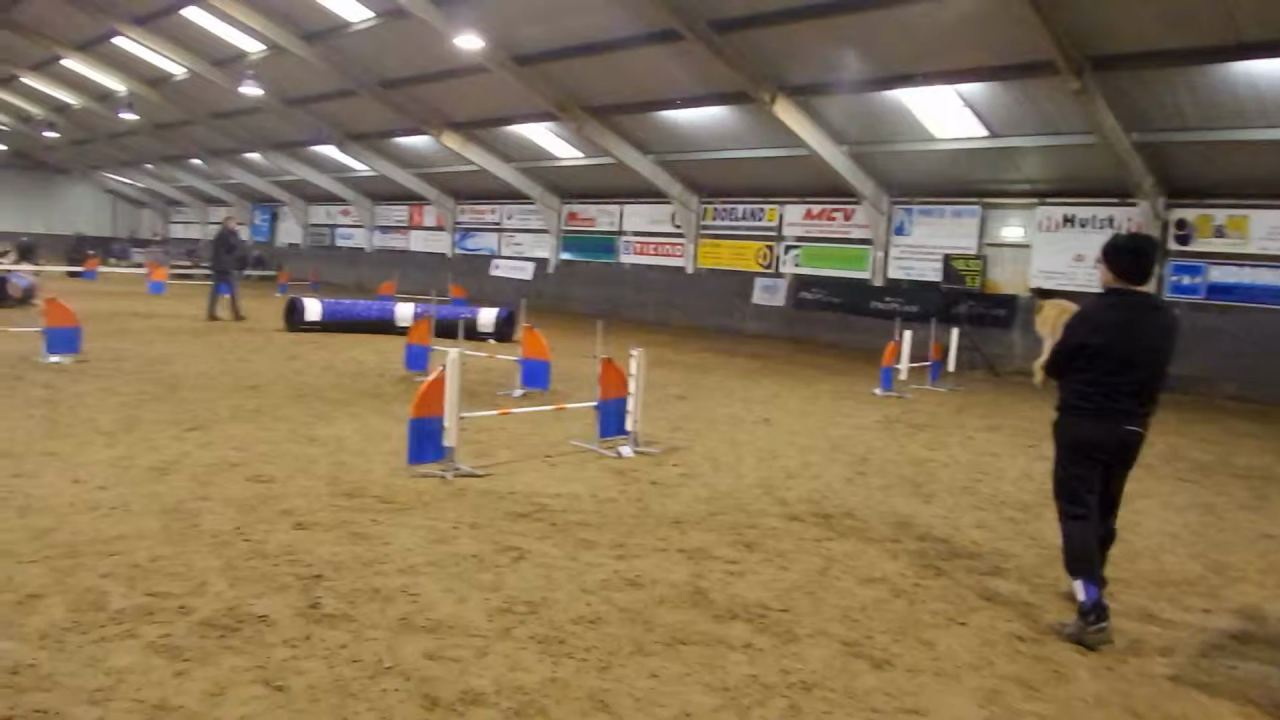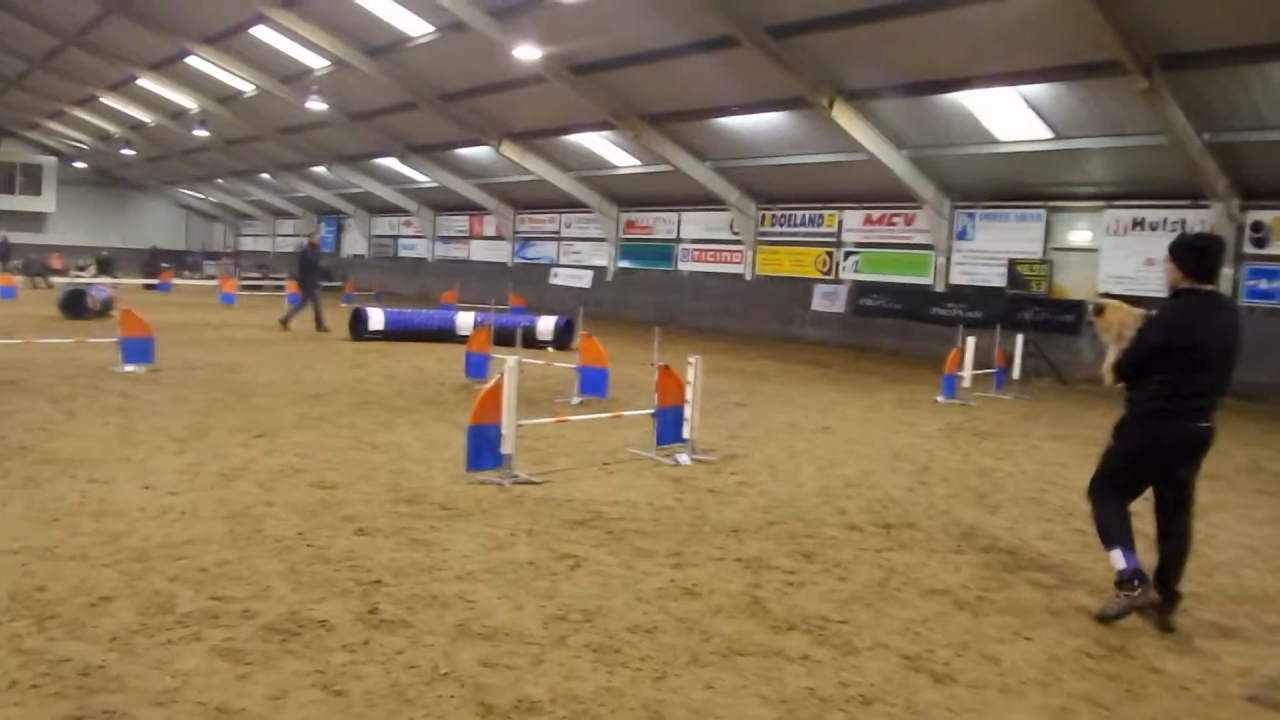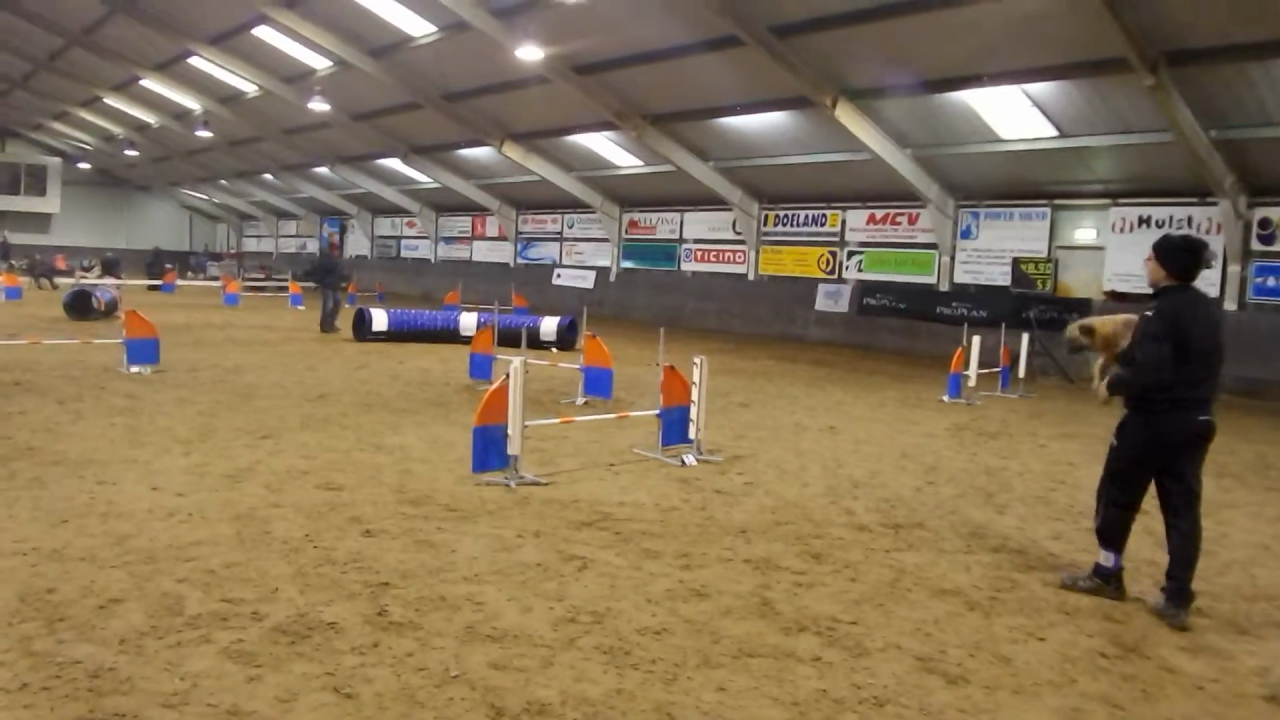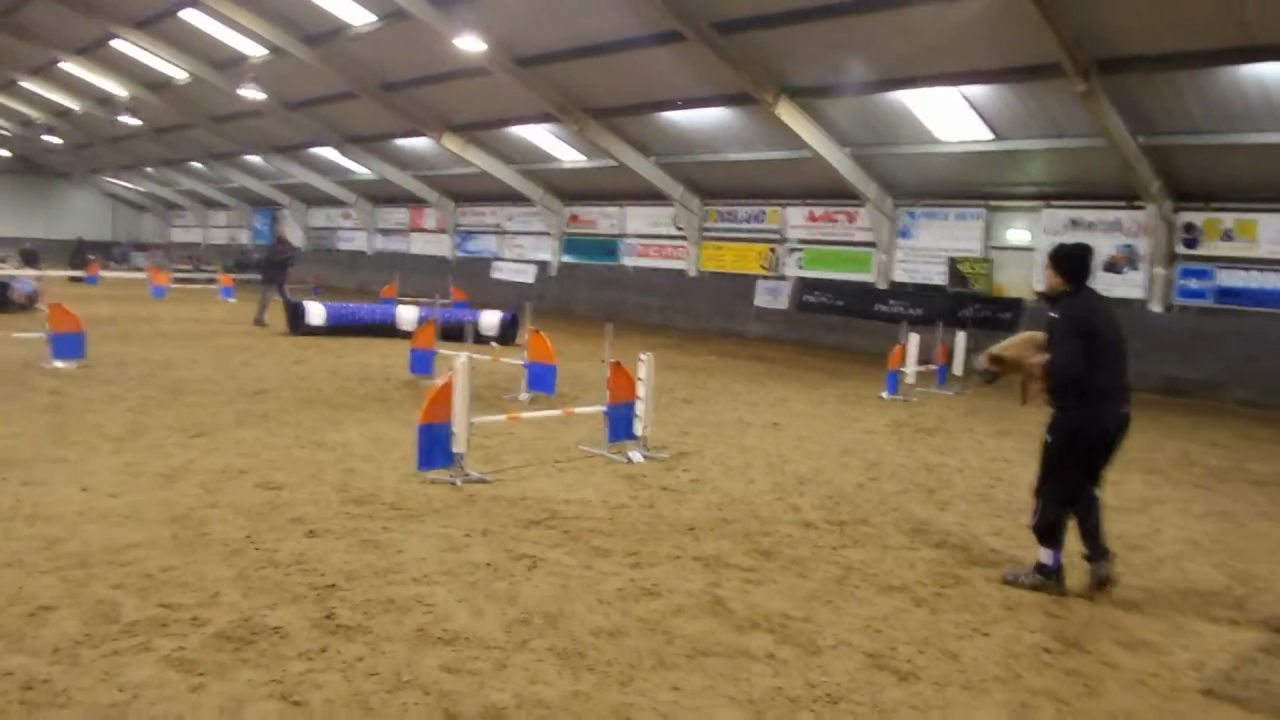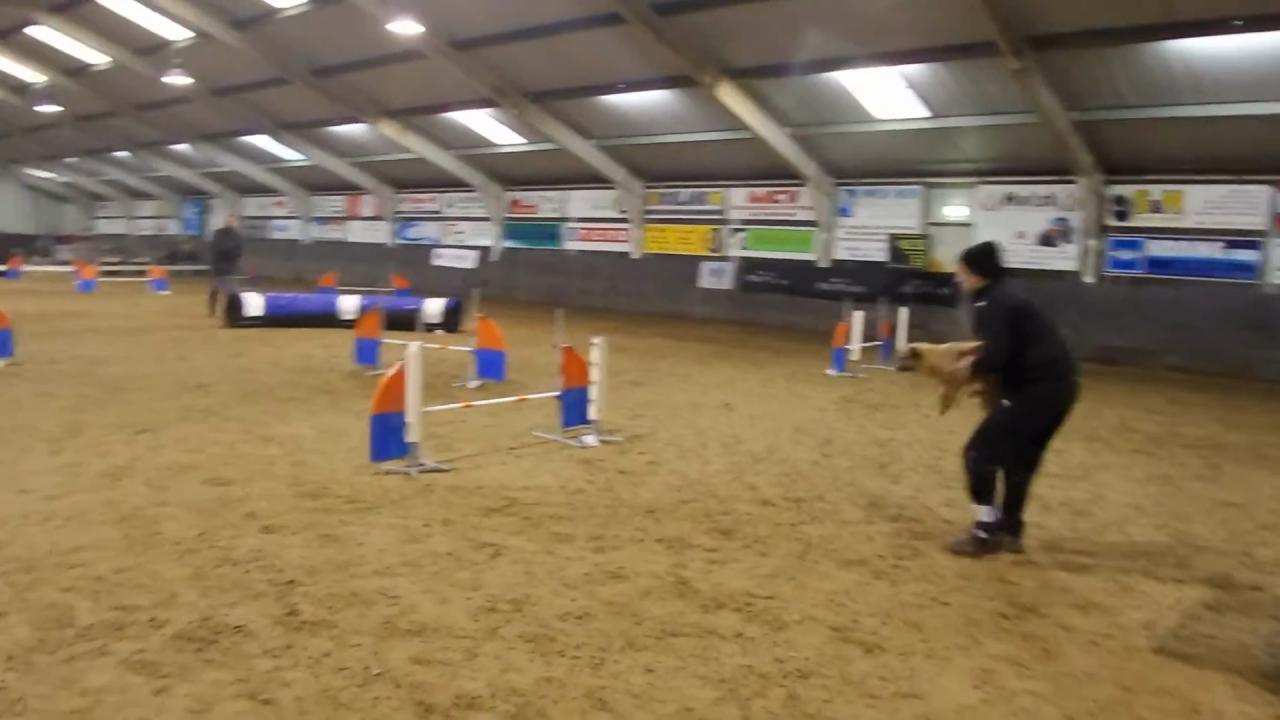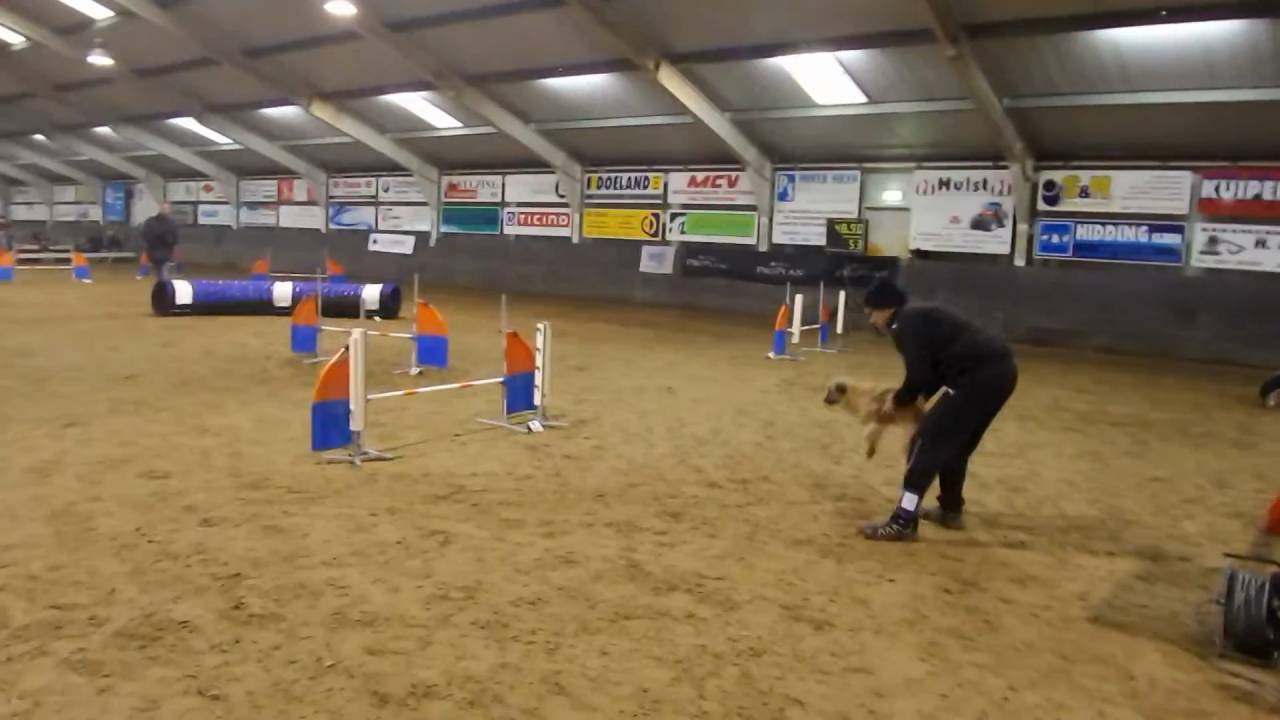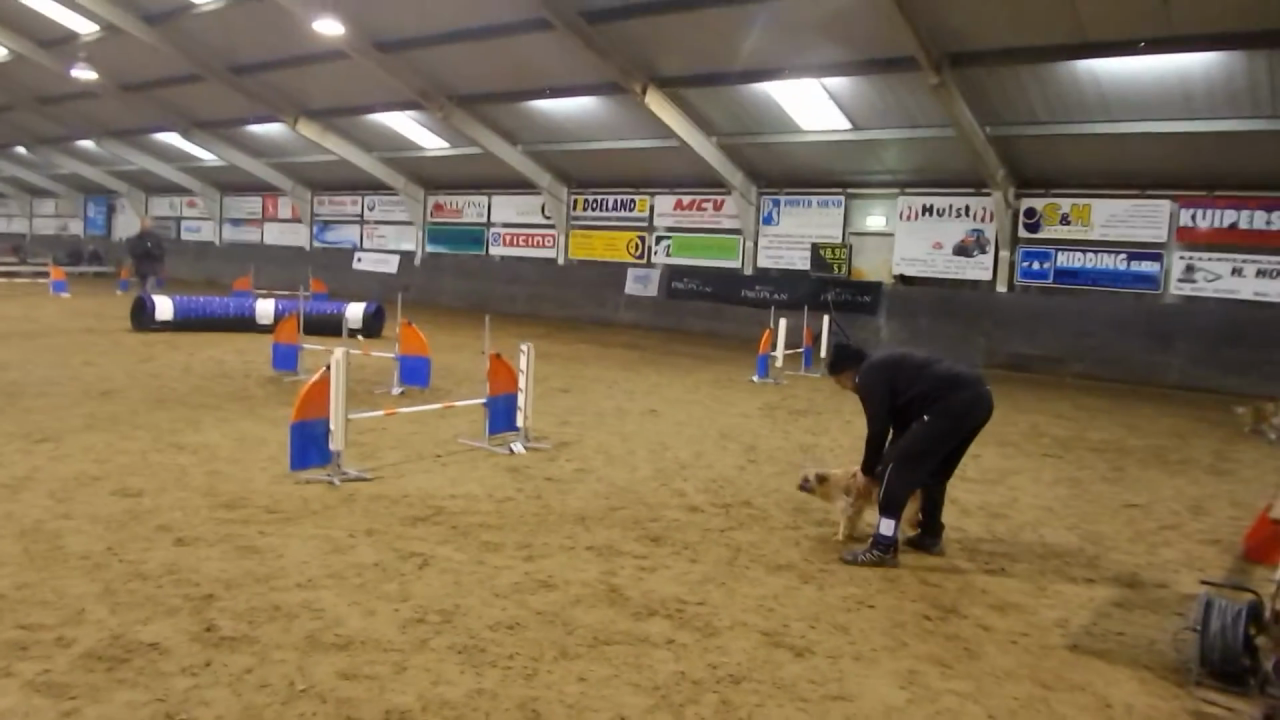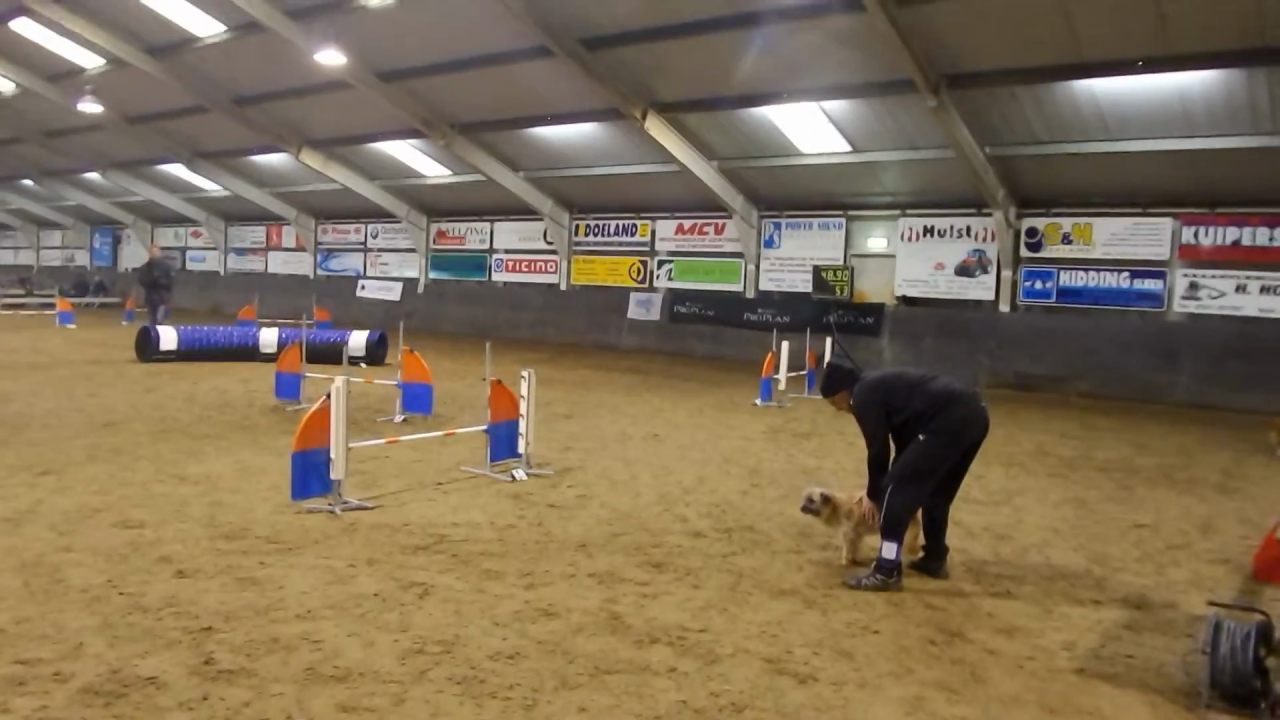
dt=0.3s
person 1, frame 1
left shoulder: (1093, 315)
right shoulder: (1165, 321)
left elbow: (1055, 367)
right elbow: (1151, 373)
left wrist: (1080, 370)
left hip: (1082, 427)
right hip: (1129, 430)
left knee: (1078, 514)
right knee: (1104, 513)
left ankle: (1093, 615)
right ankle: (1090, 591)
person 1, frame 2
left shoulder: (1169, 315)
right shoulder: (1228, 314)
left elbow: (1125, 369)
left wrist: (1121, 364)
left hip: (1151, 425)
right hip: (1197, 428)
left knee: (1106, 493)
right knee: (1176, 513)
left ankle: (1132, 582)
right ankle: (1163, 601)
person 1, frame 3
left shoulder: (1160, 313)
right shoulder: (1206, 308)
left elbow: (1150, 373)
left wrist: (1112, 384)
right wrist: (1128, 357)
left hip: (1152, 422)
right hip: (1197, 423)
left knee: (1117, 497)
right knee: (1183, 509)
left ankle: (1107, 576)
right ankle: (1178, 601)
person 1, frame 4
left shoulder: (1065, 314)
right shoulder: (1096, 305)
left elbow: (1067, 371)
left wrist: (1046, 368)
right wrist: (1053, 364)
left hip: (1079, 415)
right hip: (1114, 412)
left knee: (1053, 490)
right knee: (1081, 488)
left ankle: (1048, 571)
right ankle: (1100, 558)
person 1, frame 5
left shoulder: (990, 305)
right shoulder: (1006, 298)
left elbow: (997, 355)
left wrist: (972, 369)
right wrist: (980, 364)
left hip: (1037, 389)
right hip: (1060, 384)
left knee: (981, 451)
right knee: (1021, 458)
left ankle: (986, 532)
right ankle: (1009, 530)
person 1, frame 6
left shoulder: (905, 324)
right shoulder: (920, 317)
left elbow: (917, 376)
right elbow: (932, 369)
left wrist: (896, 402)
right wrist: (913, 397)
left hip: (979, 377)
right hip: (1002, 369)
left knee: (928, 441)
right knee: (955, 442)
left ankle: (903, 522)
right ankle: (950, 509)
person 1, frame 7
left shoulder: (868, 376)
right shoulder: (885, 368)
left elbow: (878, 429)
right elbow: (902, 422)
left wrist: (867, 472)
right wrist: (879, 466)
left hip: (954, 404)
right hip: (978, 397)
left knee: (897, 468)
right knee: (933, 470)
left ankle: (883, 548)
right ankle: (931, 536)
person 1, frame 8
left shoulder: (864, 396)
right shoulder: (881, 385)
left elbow: (878, 451)
right elbow: (904, 442)
left wrist: (875, 496)
right wrist: (885, 491)
left hip: (949, 422)
right hip: (974, 413)
left knee: (896, 490)
right knee: (936, 492)
left ankle: (886, 573)
right ankle: (935, 559)
